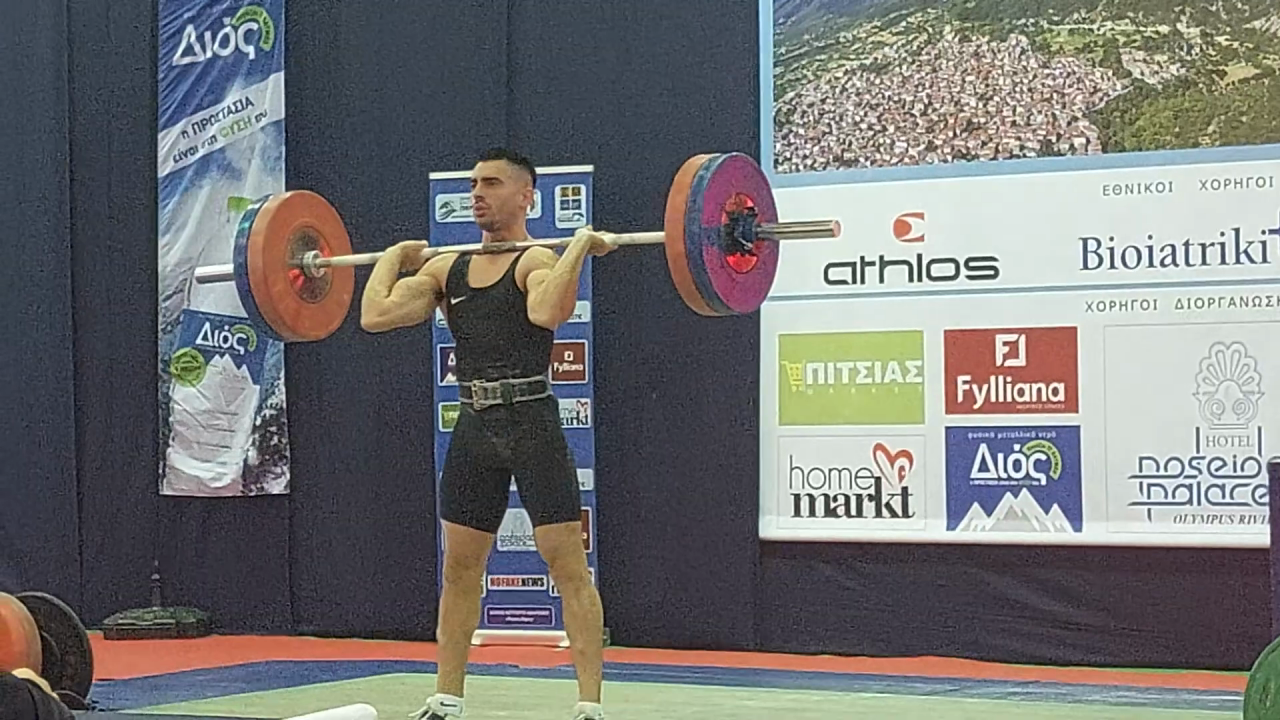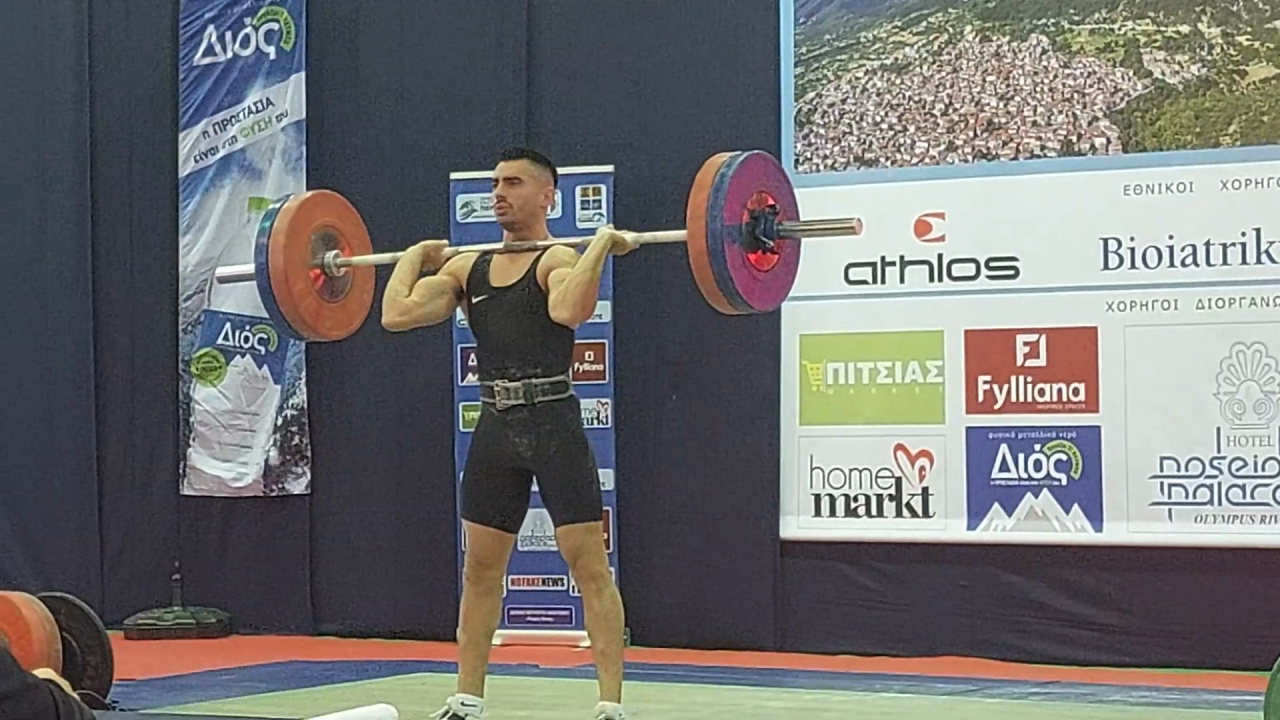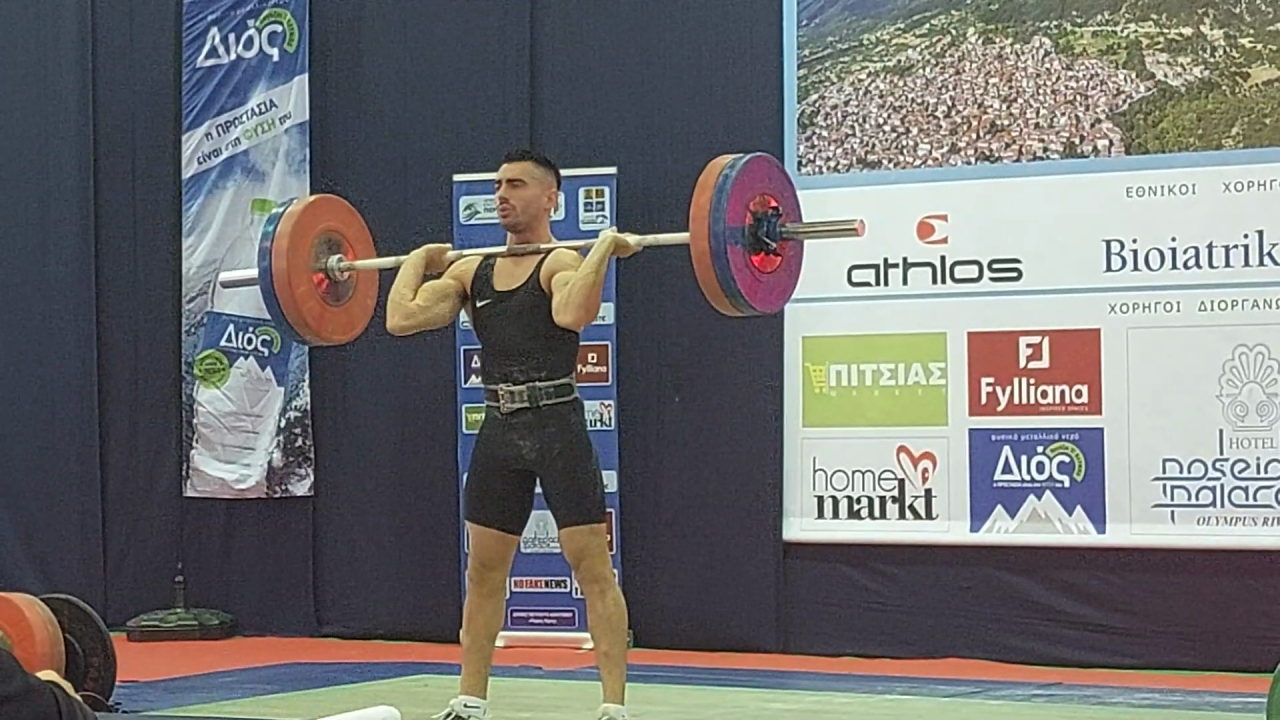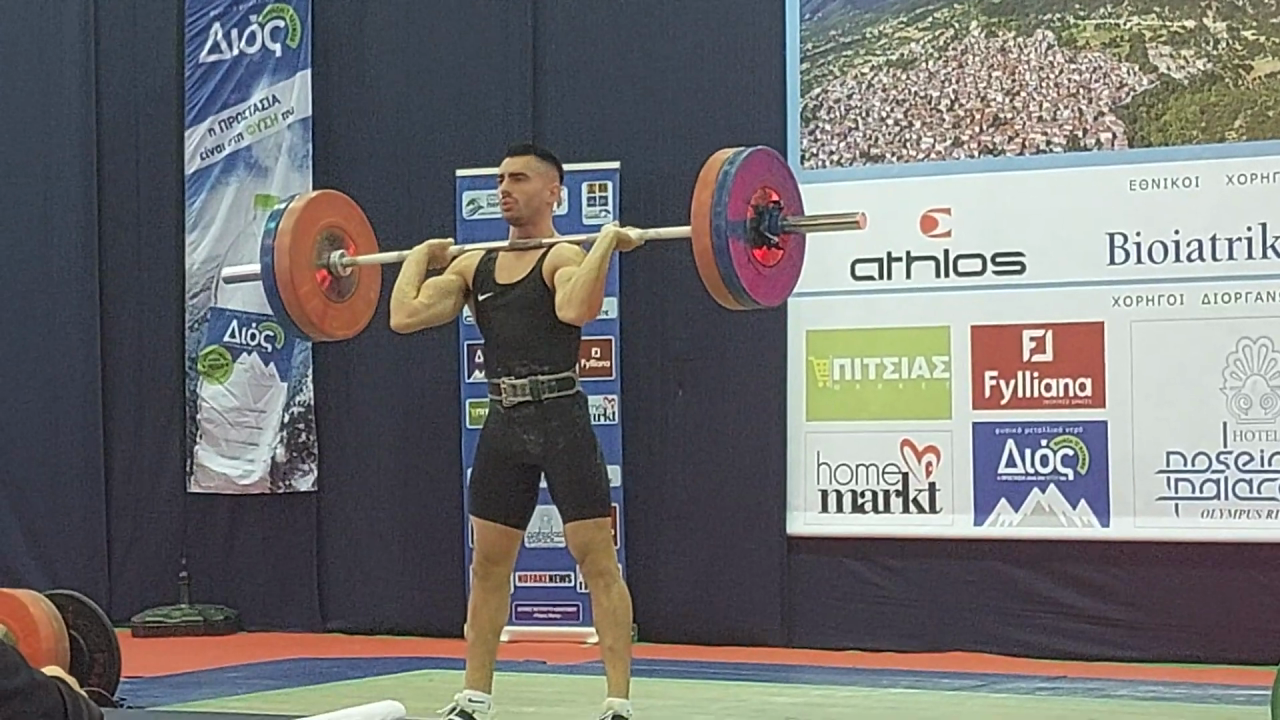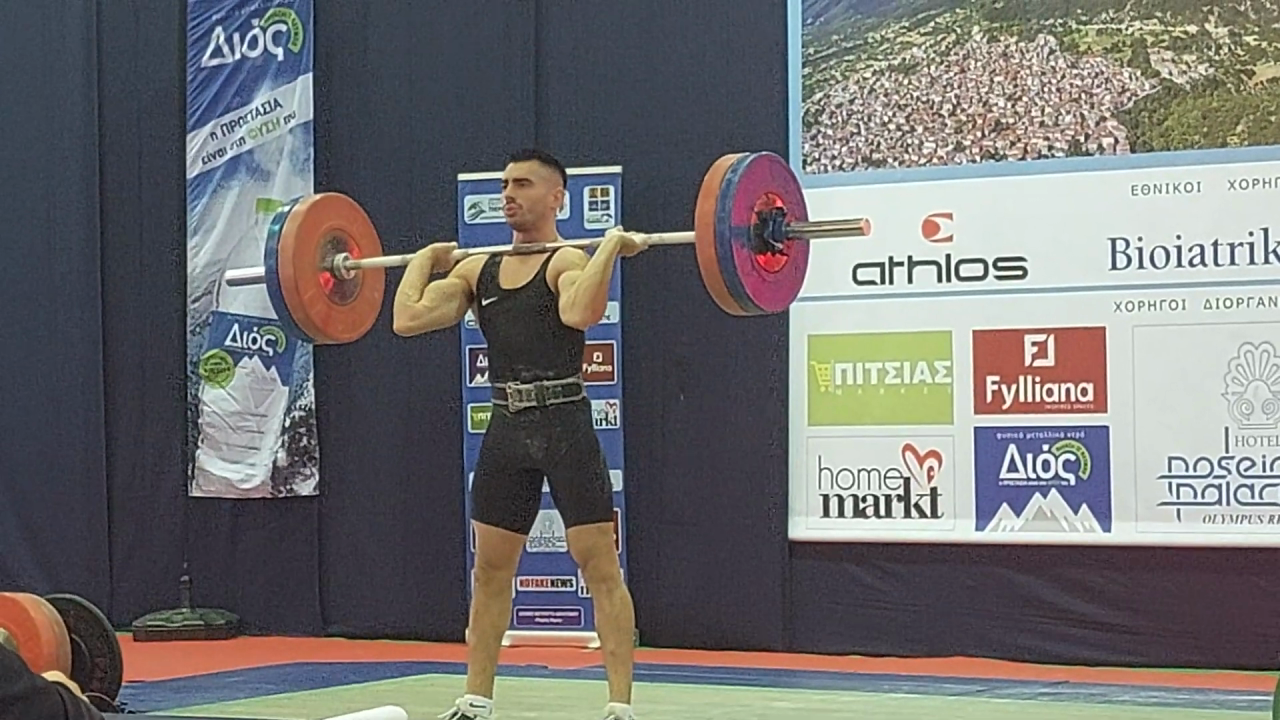
dt=0.5s
person 1, frame 1
left shoulder: (539, 261)
right shoulder: (446, 267)
left elbow: (546, 313)
right elbow: (376, 316)
left wrist: (580, 245)
right wrist: (392, 258)
left hip: (530, 421)
right hip: (473, 427)
left knee: (568, 566)
right knee: (459, 569)
person 1, frame 2
left shoulder: (561, 259)
right shoulder: (467, 266)
left elbow: (567, 310)
right elbow: (396, 315)
left wrist: (602, 243)
right wrist: (414, 256)
left hip: (552, 421)
right hip: (495, 426)
left knee: (589, 565)
right knee: (480, 569)
person 1, frame 3
left shoulder: (564, 263)
right shoulder: (470, 271)
left elbow: (571, 315)
right elbow: (401, 320)
left wrist: (604, 247)
right wrist: (416, 261)
left hip: (556, 425)
right hip: (498, 430)
left knee: (592, 568)
right knee: (483, 572)
person 1, frame 4
left shoulder: (567, 257)
right shoulder: (473, 265)
left elbow: (574, 310)
right elbow: (404, 317)
left wrist: (607, 241)
right wrist: (419, 256)
left hip: (559, 417)
right hip: (502, 423)
left knee: (597, 562)
right knee: (487, 564)
person 1, frame 5
left shoulder: (570, 261)
right shoulder: (476, 270)
left elbow: (578, 314)
right elbow: (408, 320)
left wrist: (611, 246)
right wrist: (424, 259)
left hip: (563, 423)
right hip: (505, 428)
left knee: (600, 568)
right knee: (489, 571)
